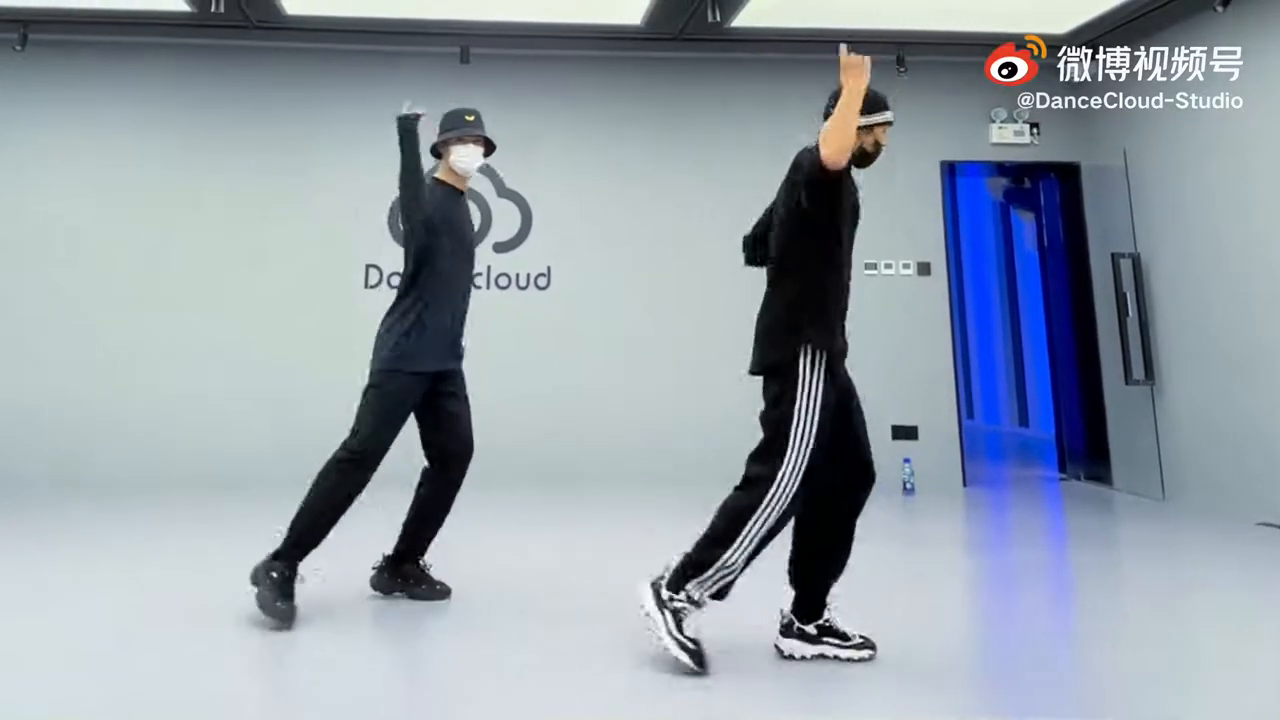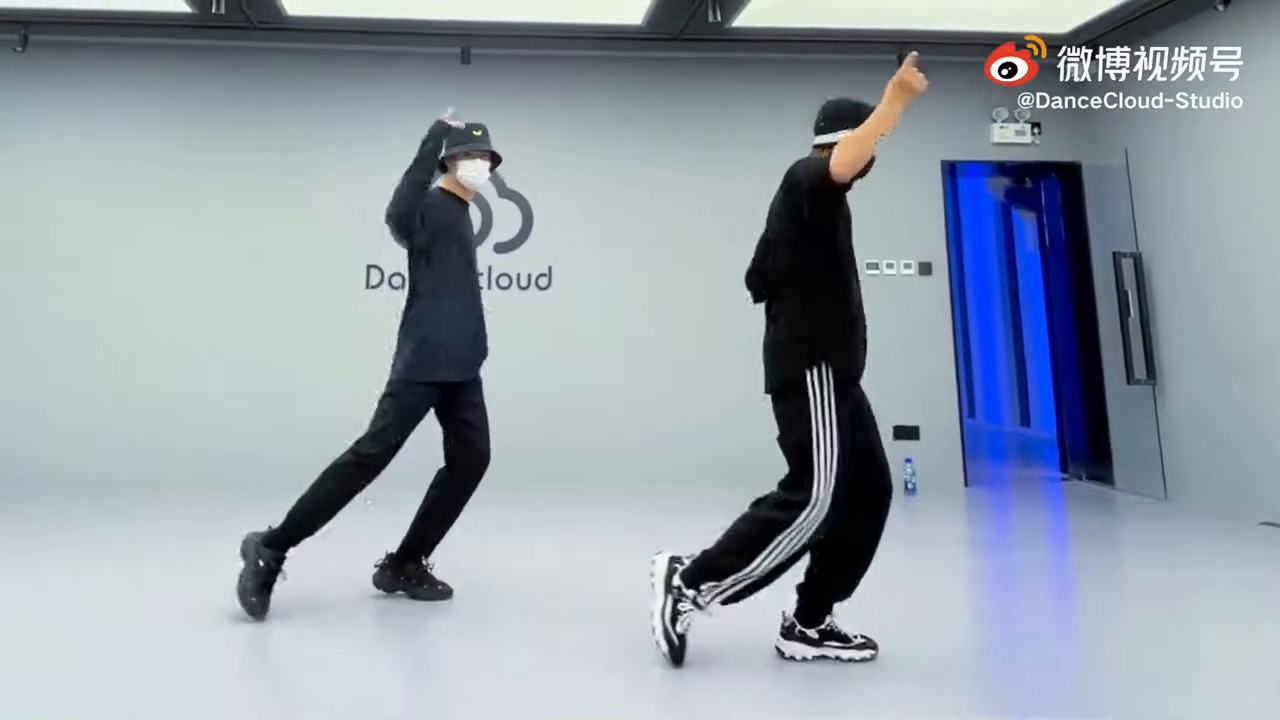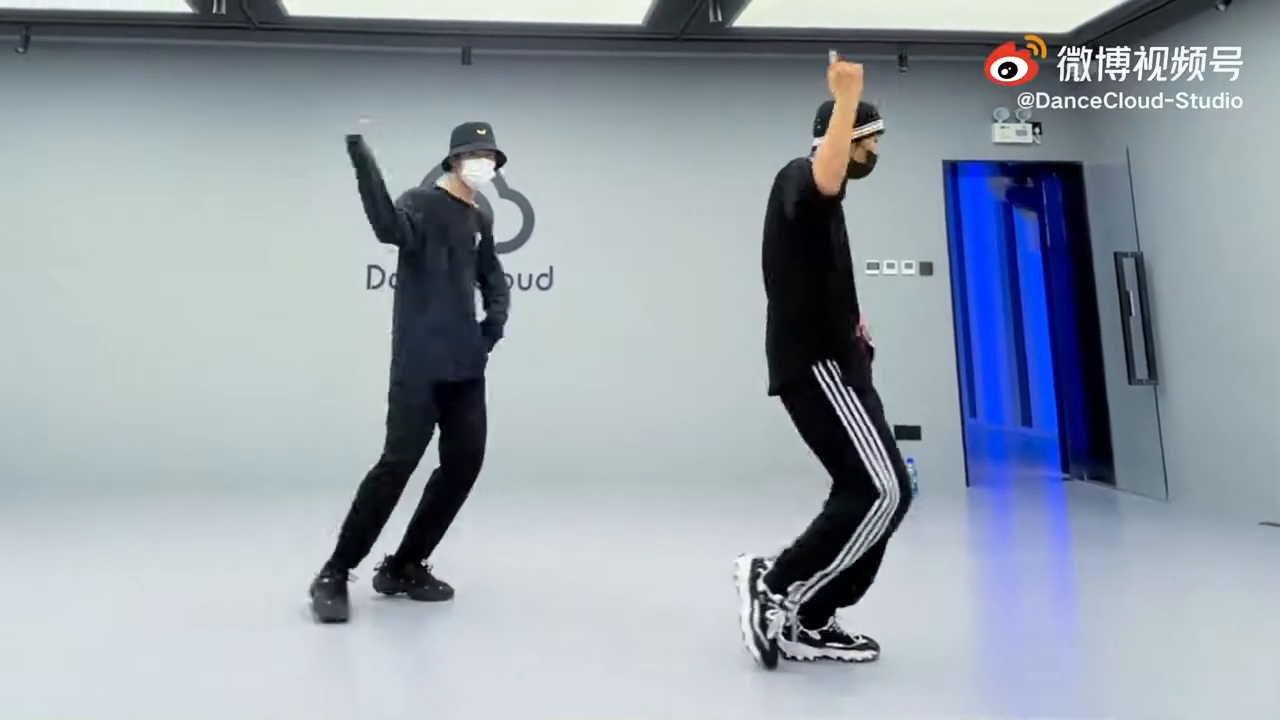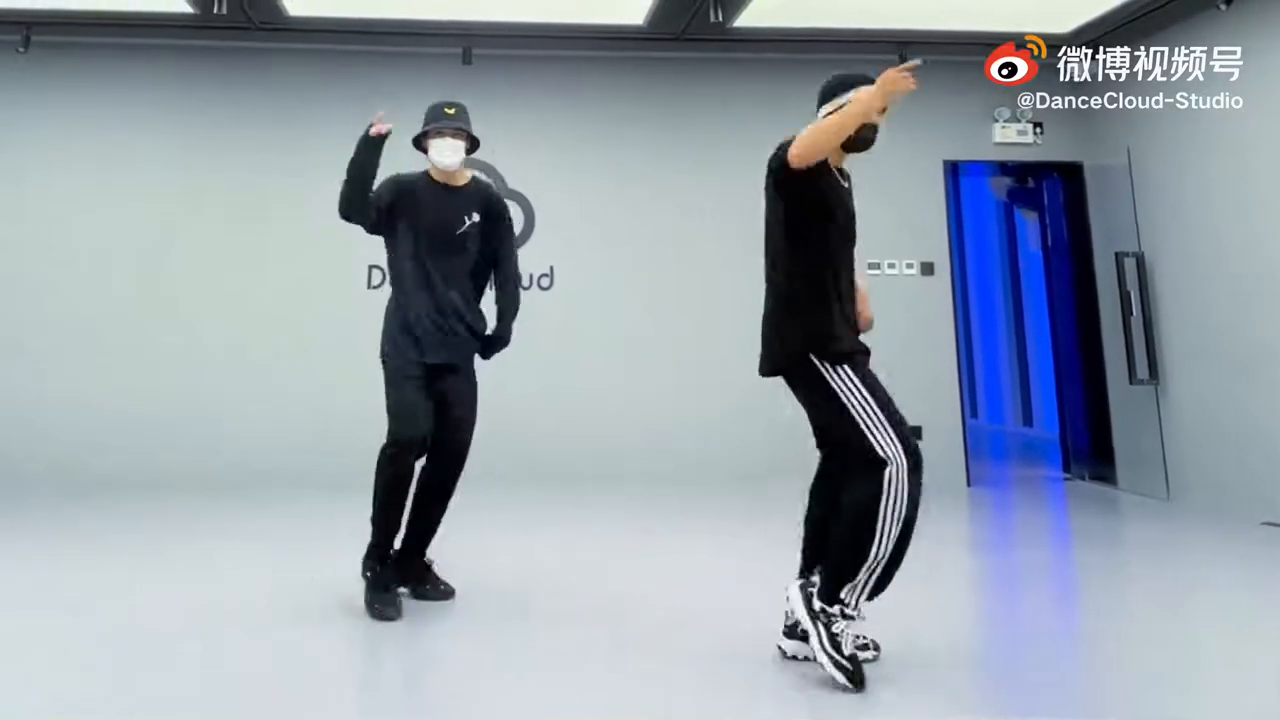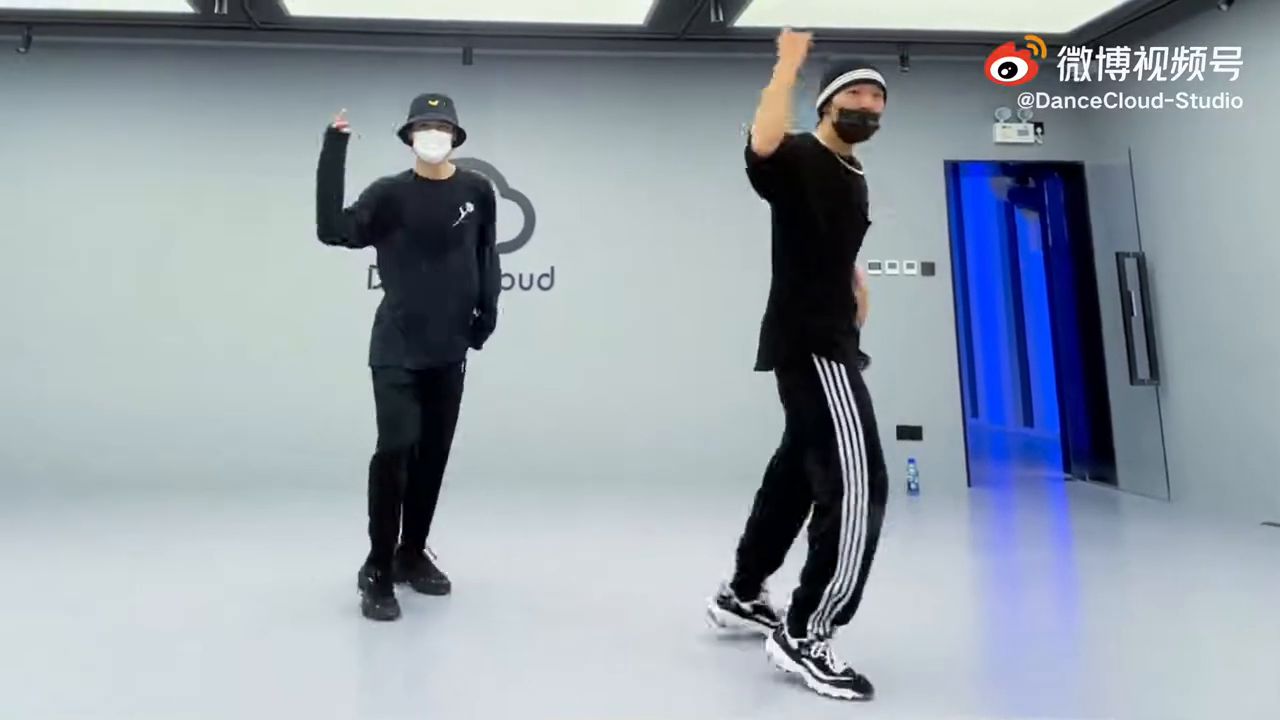
dt=0.2s
person 1, frame 1
left shoulder: (809, 179)
right shoulder: (814, 167)
left elbow: (755, 244)
right elbow: (833, 155)
right wrist: (853, 85)
left hip: (813, 348)
right hip: (800, 347)
left knee: (850, 474)
right knee: (779, 480)
left ankle: (805, 621)
right ankle: (677, 592)
person 1, frame 2
left shoulder: (807, 195)
right shoulder: (806, 180)
left elbow: (760, 281)
right elbow: (842, 169)
right wrist: (895, 100)
left hip: (827, 365)
right hip: (810, 365)
left knee: (870, 490)
right knee: (812, 500)
left ankle: (808, 625)
right ankle: (688, 581)
person 1, frame 3
left shoulder: (811, 196)
right shoulder: (798, 179)
right elbow: (828, 182)
left wrist: (850, 323)
right wrist: (848, 98)
left hip: (830, 361)
right hip: (812, 361)
left knee: (870, 487)
right knee: (883, 486)
left ankle: (809, 622)
right ankle: (775, 581)
person 1, frame 4
left shoulder: (837, 178)
right shoulder: (801, 173)
right elbow: (797, 153)
left wrist: (855, 300)
right wrist: (869, 95)
left hip: (831, 342)
right hip: (809, 343)
left knee: (847, 471)
right knee: (893, 462)
left ankle: (809, 619)
right ankle: (829, 602)
person 1, frame 5
left shoulder: (855, 171)
right shoulder: (797, 158)
right elbow: (761, 144)
right wrist: (787, 66)
left hip: (831, 341)
right hip: (805, 341)
left knee: (798, 468)
right knee: (858, 482)
left ankle: (742, 591)
right ankle: (803, 638)
person 2, frame 1
left shoulder: (462, 202)
right shoulder: (432, 195)
right elbow: (416, 220)
right wrist: (408, 137)
left hip: (444, 359)
right hip: (406, 355)
left knee: (453, 457)
right knee: (360, 454)
left ankle: (402, 565)
right ankle: (282, 565)
person 2, frame 2
left shoulder: (462, 215)
right shoulder: (426, 201)
right elbow: (399, 220)
left wrist: (475, 331)
right wrist: (430, 143)
left hip: (463, 366)
right hip: (422, 364)
left knee: (470, 461)
right knee: (370, 455)
left ankle: (405, 564)
right ankle: (270, 549)
person 2, frame 3
left shoulder: (479, 222)
right shoulder: (423, 201)
right elbow: (392, 229)
left wrist: (495, 319)
right wrist: (361, 156)
left hip: (465, 367)
right hip: (417, 364)
left knee: (464, 465)
right knee: (399, 462)
left ankle: (405, 565)
right ankle: (337, 571)
person 2, frame 4
left shoulder: (488, 201)
right shoulder: (402, 190)
left elbow: (504, 268)
right elbow: (353, 211)
left wrist: (503, 326)
right wrist: (369, 147)
left hip: (458, 351)
right hip: (406, 345)
left knee: (450, 454)
right knee: (407, 441)
left ankle: (412, 561)
right ankle: (379, 560)
person 2, frame 5
left shoulder: (477, 191)
right shoulder: (388, 194)
left elbow: (487, 255)
right elbow: (333, 232)
left wrist: (487, 310)
right wrist: (333, 152)
left hip: (449, 350)
right hip: (396, 350)
left knee: (433, 451)
right knee: (396, 449)
left ankle: (413, 550)
right ankle: (379, 571)
